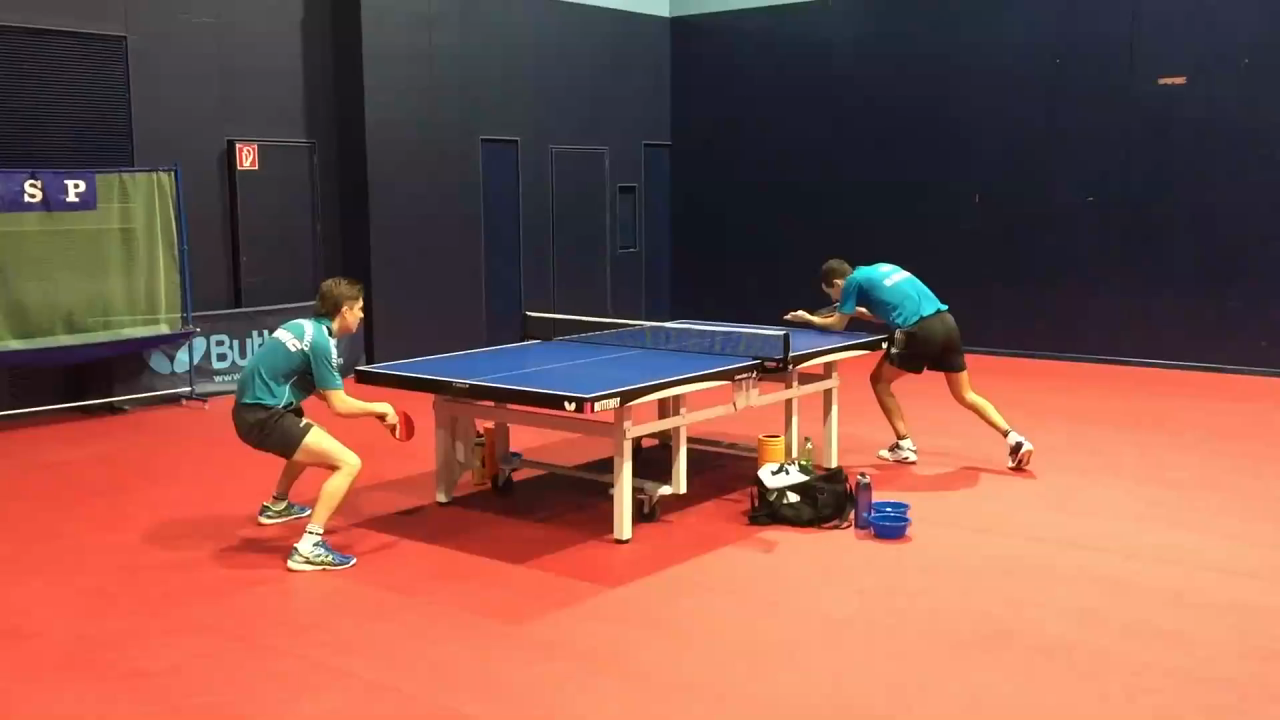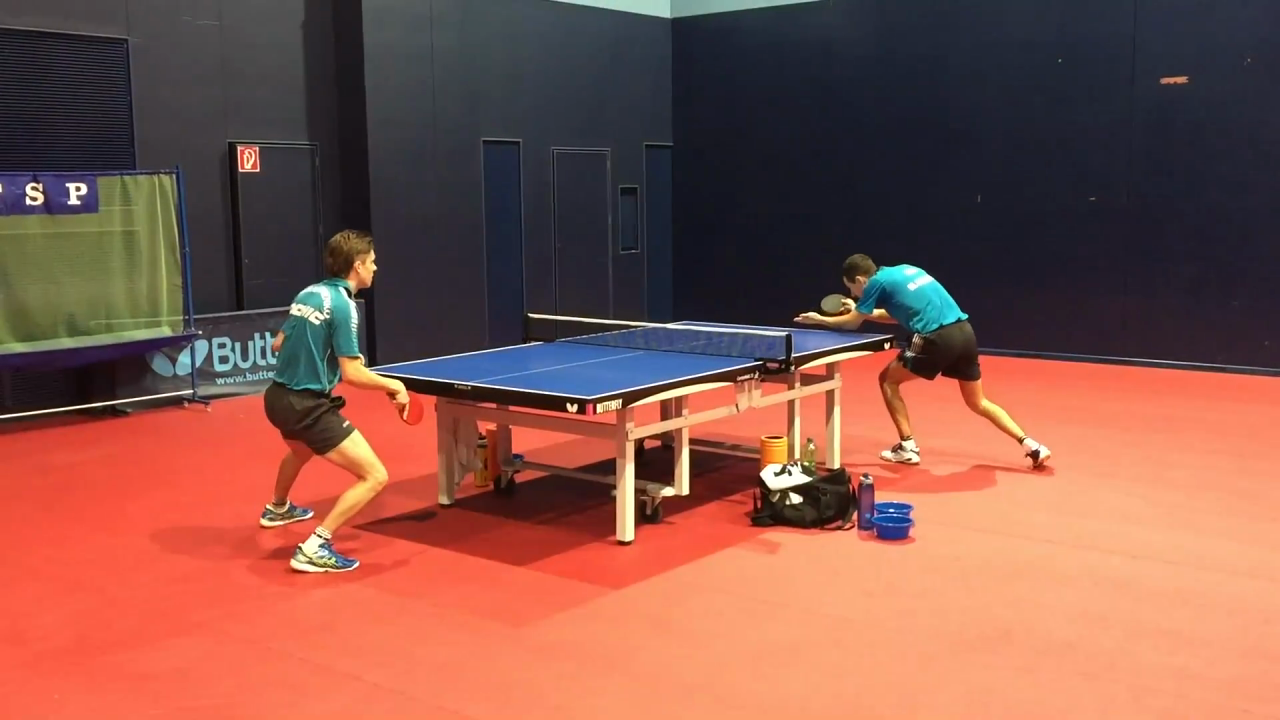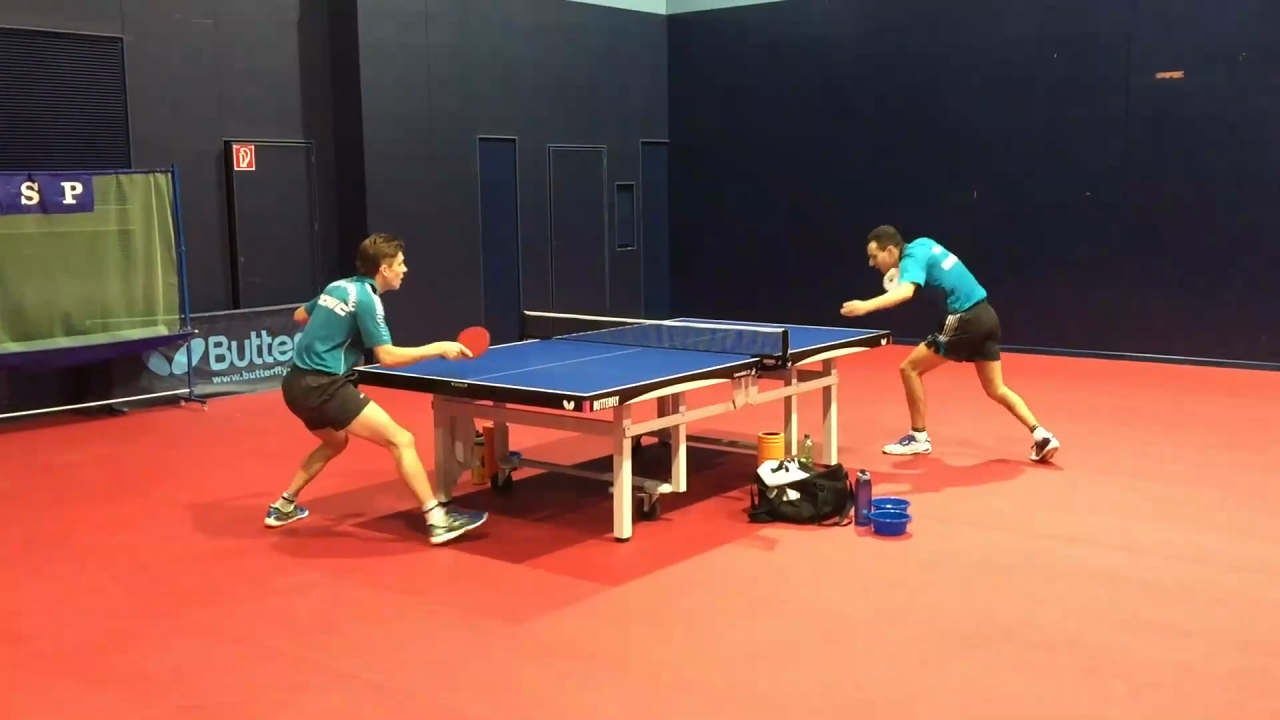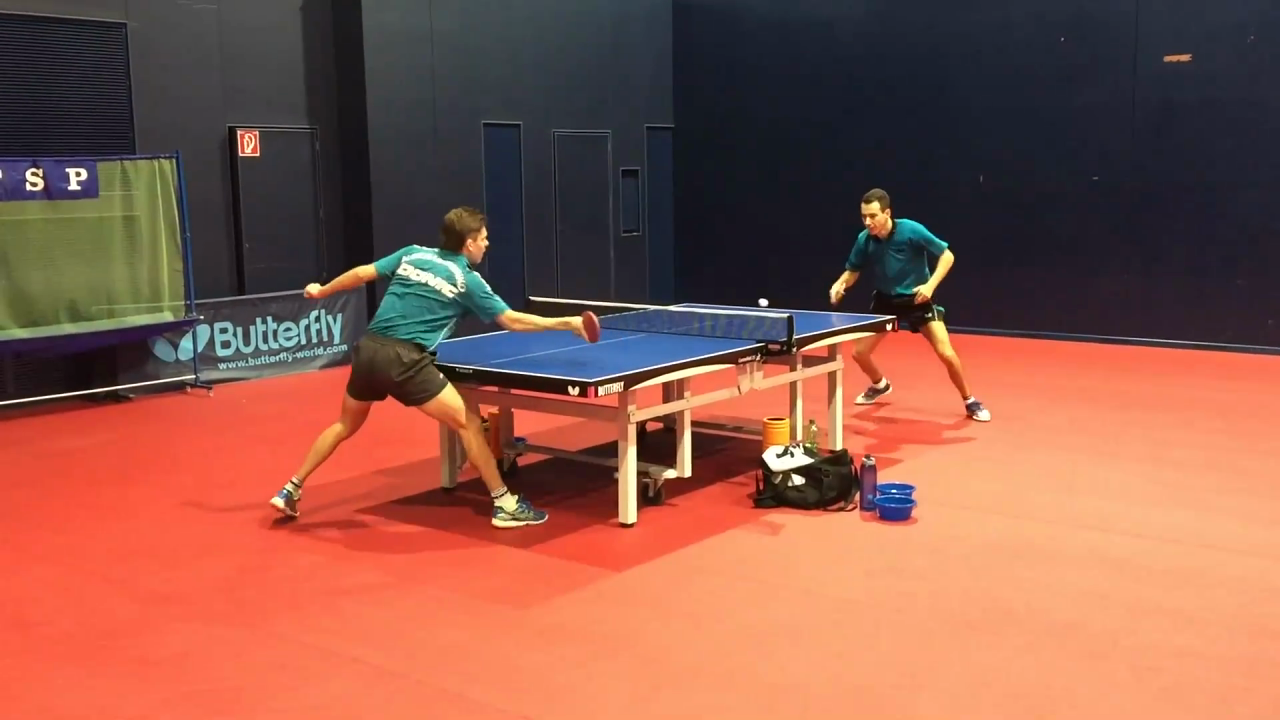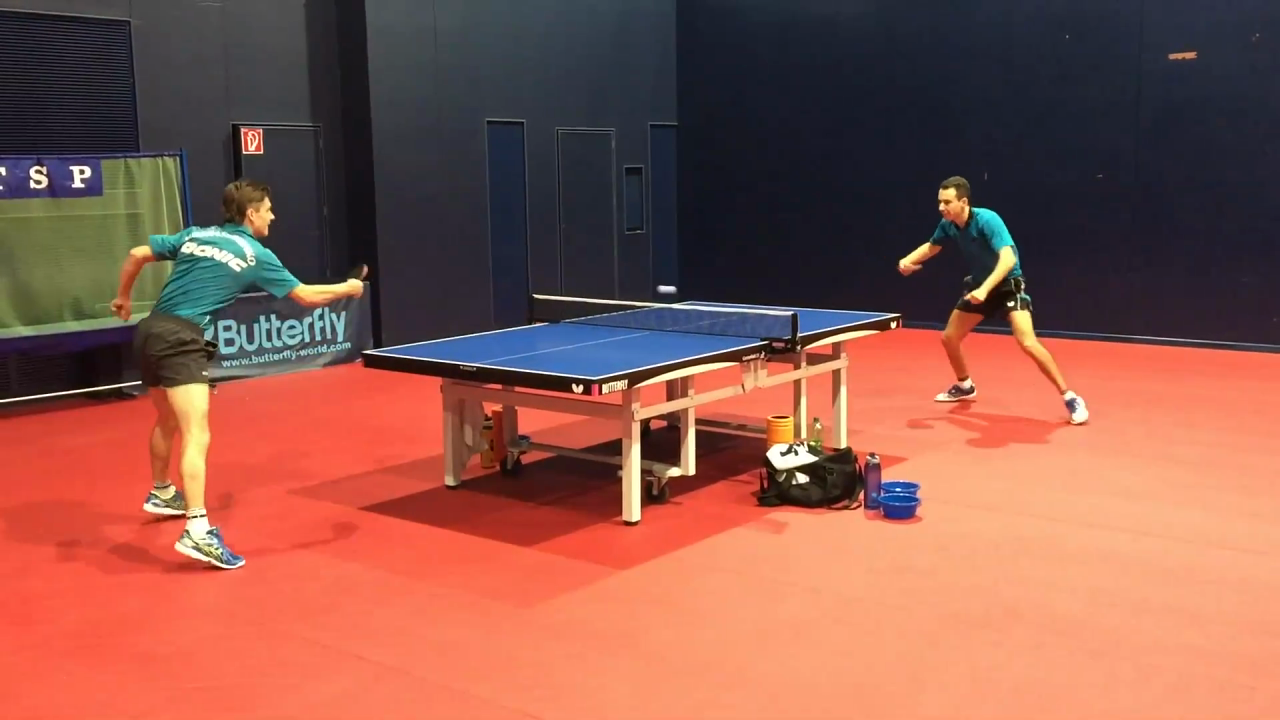
dt=1s
person 1, frame 1
left shoulder: (301, 325)
right shoulder: (321, 341)
right elbow: (339, 406)
left wrist: (323, 391)
right wrist: (380, 408)
left hip: (251, 410)
right hip: (263, 418)
left knee: (311, 439)
right knee: (348, 463)
left ankle: (277, 505)
right ankle: (309, 546)
person 1, frame 2
left shoulder: (307, 293)
right shoulder: (342, 305)
left elbow: (279, 344)
right elbow: (352, 374)
right wrist: (394, 385)
left hip: (278, 397)
right hip: (308, 405)
left knee: (301, 450)
right knee: (375, 477)
left ankle: (277, 509)
right ankle: (314, 547)
person 1, frame 3
left shoulder: (337, 287)
right shoulder: (367, 299)
left elbow: (300, 316)
right elbow: (388, 357)
right wrist: (438, 348)
left hip: (296, 383)
right hip: (324, 386)
left knee: (335, 442)
right knee: (401, 441)
left ankle: (284, 505)
right ankle: (437, 520)
person 1, frame 4
left shoulder: (413, 254)
right shoulder: (468, 281)
left elbow: (361, 274)
right elbow: (512, 321)
left wrist: (322, 291)
right wrist: (566, 323)
left hip: (368, 349)
right hip: (404, 359)
left knee: (346, 426)
right knee: (468, 423)
left ankle: (290, 490)
right ankle: (505, 504)
person 1, frame 5
left shoulder: (195, 235)
right shoulder: (256, 255)
left elbow: (137, 256)
right elbow: (304, 297)
left wrist: (124, 296)
right wrist: (347, 288)
left hip: (151, 330)
right hip: (178, 340)
left knee: (166, 420)
right knee: (197, 438)
left ankle: (162, 494)
right ankle: (197, 531)
person 2, frame 1
left shoulder: (854, 280)
right shoulder: (882, 269)
left elbow: (837, 325)
left wrist: (808, 318)
right wrist: (853, 309)
left hip: (920, 332)
right hip: (946, 322)
left knee: (880, 381)
right knee: (965, 395)
left ankle: (904, 446)
right ankle: (1014, 439)
person 2, frame 2
left shoulder: (878, 282)
right shoulder: (905, 271)
left elbow: (851, 323)
left wrist: (820, 319)
right wrist: (859, 309)
left hip: (937, 339)
right hip: (964, 332)
left knee: (888, 380)
right knee: (978, 403)
left ankle: (907, 447)
right ankle: (1030, 445)
person 2, frame 3
left shoulder: (914, 256)
right shoulder: (921, 245)
left elbow: (905, 292)
left wrist: (866, 306)
right wrist: (897, 271)
left hip: (966, 320)
right hip: (986, 316)
left knee: (909, 368)
right knee: (996, 389)
left ankle: (919, 437)
right ankle: (1041, 436)
person 2, frame 4
left shoulder: (912, 230)
right shoulder: (864, 240)
left elbow: (947, 256)
right elbow: (852, 272)
left wrist: (931, 285)
right wrist: (839, 286)
left hip: (919, 298)
right hip: (886, 299)
left knee: (946, 353)
right knee: (859, 352)
left ankle: (970, 401)
right ankle: (879, 385)
person 2, frame 5
left shoulder: (987, 220)
right shoulder: (947, 225)
left elbow: (1008, 258)
right elbow: (932, 247)
left wrist: (985, 289)
right wrist: (908, 260)
left hip: (1008, 286)
right hip: (978, 286)
left knee: (1028, 344)
right knee: (948, 338)
left ankle: (1069, 397)
right ankle: (964, 386)
